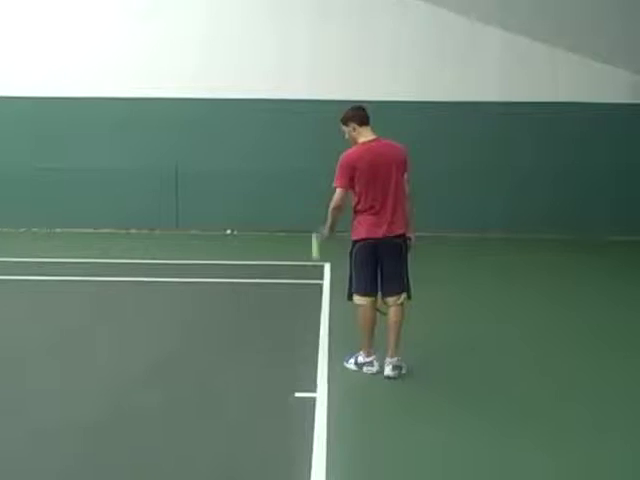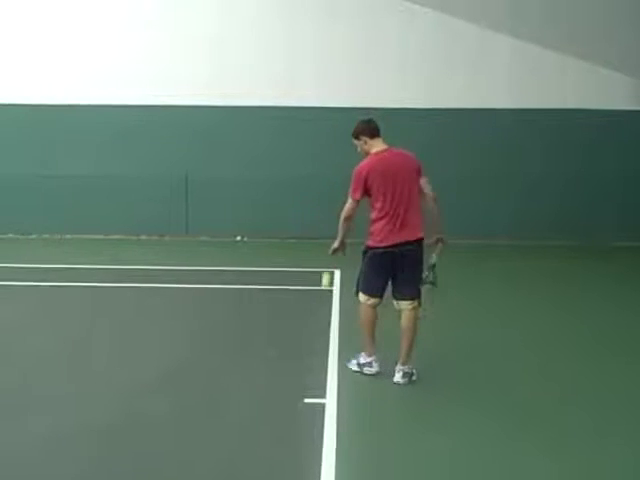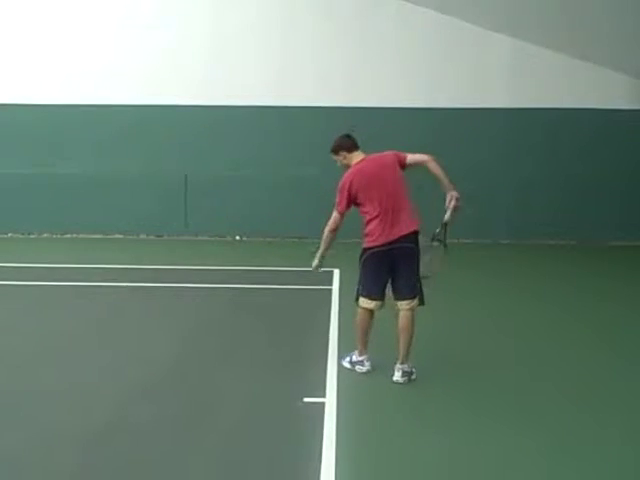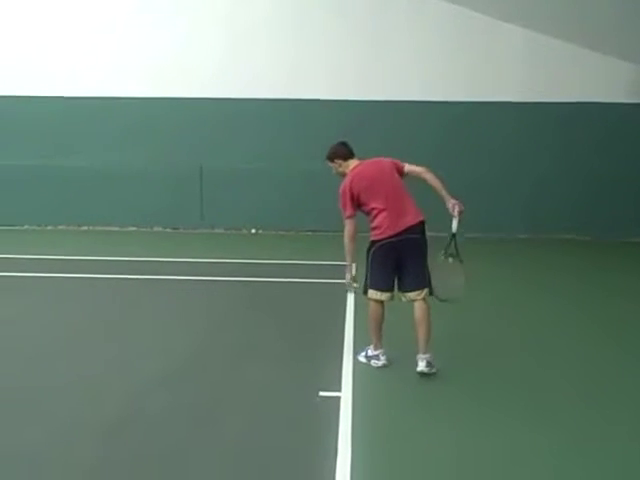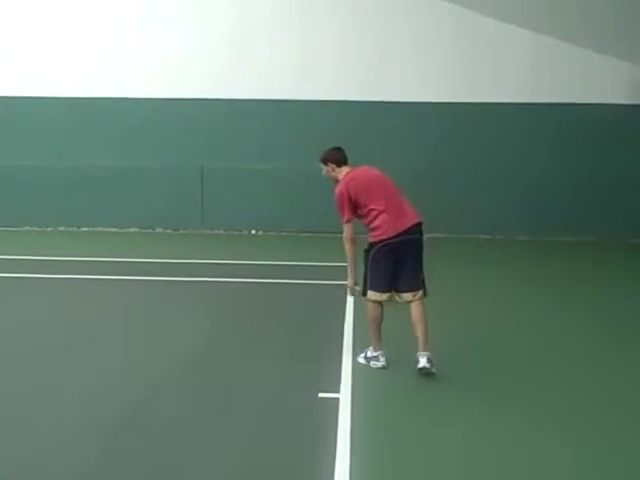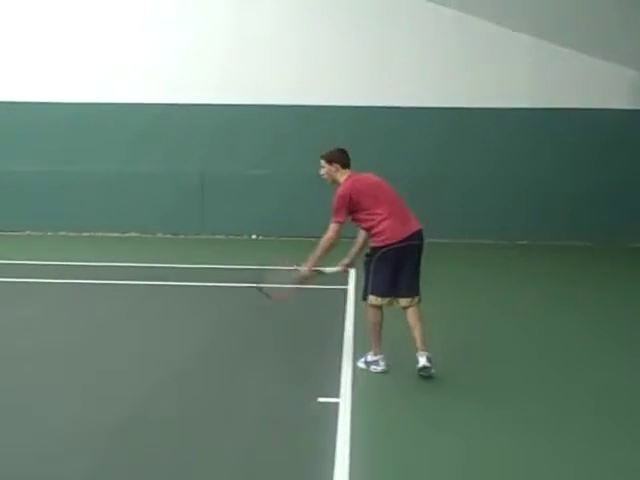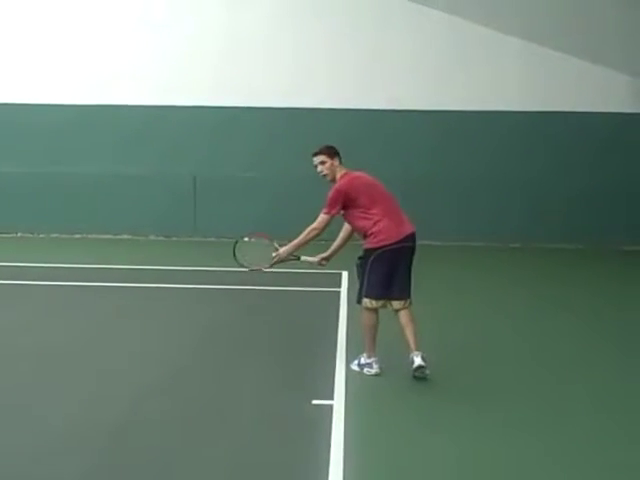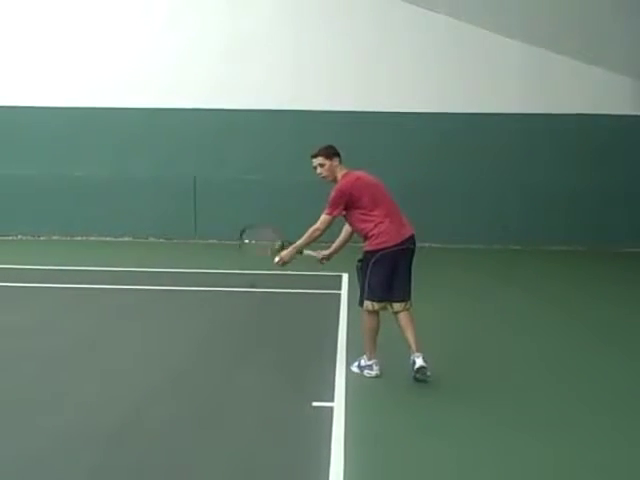
dt=0.3s
person 1, frame 1
left shoulder: (349, 157)
right shoulder: (398, 151)
left elbow: (338, 202)
right elbow: (405, 193)
left wrist: (329, 227)
right wrist: (408, 229)
left hip: (365, 236)
right hip: (395, 234)
left knee: (364, 299)
right knee: (395, 300)
left ankle: (367, 357)
right ankle: (393, 361)
person 1, frame 2
left shoulder: (364, 169)
right shoulder: (409, 158)
left elbow: (348, 212)
right elbow: (428, 194)
left wrist: (340, 241)
left hip: (380, 244)
right hip: (411, 241)
left knee: (367, 299)
right knee: (409, 307)
left ankle: (368, 358)
right ankle: (403, 367)
person 1, frame 3
left shoulder: (348, 179)
right shoulder: (389, 159)
left elbow: (333, 225)
right elbow: (427, 159)
left wrist: (320, 255)
right wrist: (450, 189)
left hip: (376, 244)
right hip: (407, 238)
left knee: (366, 303)
right knee: (407, 306)
left ankle: (360, 357)
right ankle: (402, 366)
person 1, frame 4
left shoulder: (347, 185)
right shoulder: (383, 162)
left elbow: (350, 231)
right elbow: (422, 171)
left wrist: (350, 269)
right wrist: (448, 199)
left hip: (385, 237)
right hip: (414, 229)
left knee: (376, 296)
right knee: (420, 296)
left ankle: (376, 352)
right ankle: (424, 357)
person 1, frame 5
left shoulder: (342, 189)
right shoulder: (370, 172)
left elbow: (349, 236)
left wrist: (351, 273)
left hip: (384, 238)
right hip: (412, 230)
left knee: (374, 296)
right knee: (415, 297)
left ankle: (376, 353)
right ankle: (423, 355)
person 1, frame 6
left shoulder: (344, 192)
right shoulder: (367, 180)
left elbow: (331, 237)
left wrist: (310, 265)
right wrist: (351, 259)
left hip: (388, 243)
right hip: (413, 235)
left knee: (374, 300)
right knee: (409, 301)
left ankle: (376, 357)
right ankle: (422, 355)
person 1, frame 7
left shoulder: (341, 187)
right shoulder: (357, 180)
left elbow: (317, 228)
right elbow: (351, 223)
left wrist: (289, 249)
right wrist: (329, 254)
left hip: (382, 244)
right hip: (405, 238)
left knee: (369, 303)
right knee: (401, 303)
left ankle: (370, 360)
right ankle: (416, 355)
person 1, frame 8
left shoulder: (343, 188)
right shoulder: (359, 178)
left elbow: (319, 228)
left wrist: (292, 250)
right wrist: (332, 251)
left hip: (382, 246)
right hip: (405, 240)
left knee: (371, 305)
right knee: (400, 304)
left ankle: (370, 362)
right ankle: (417, 356)
